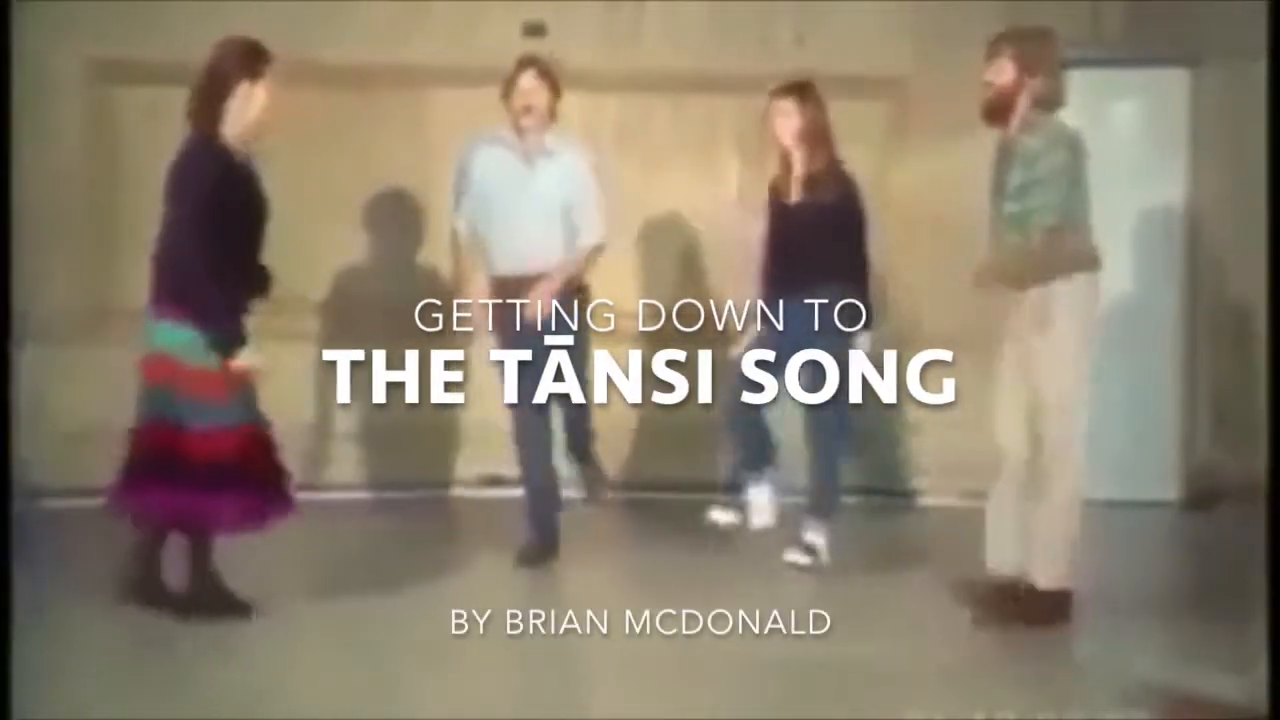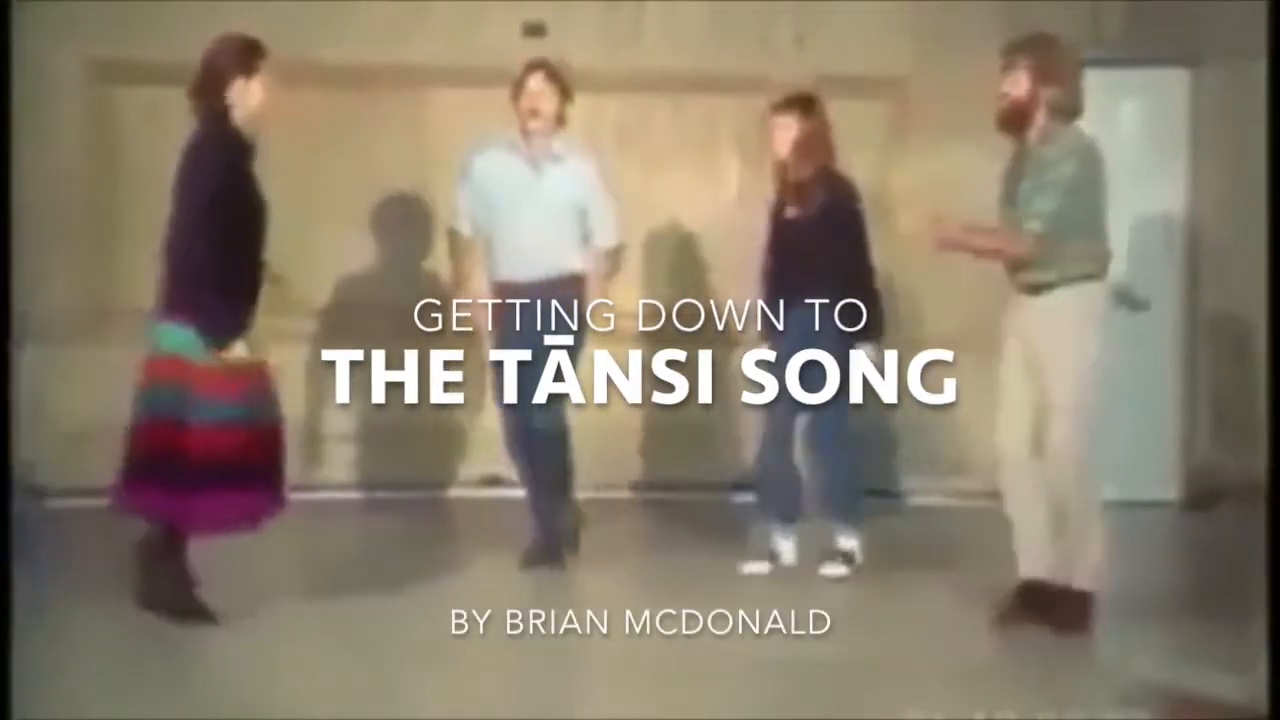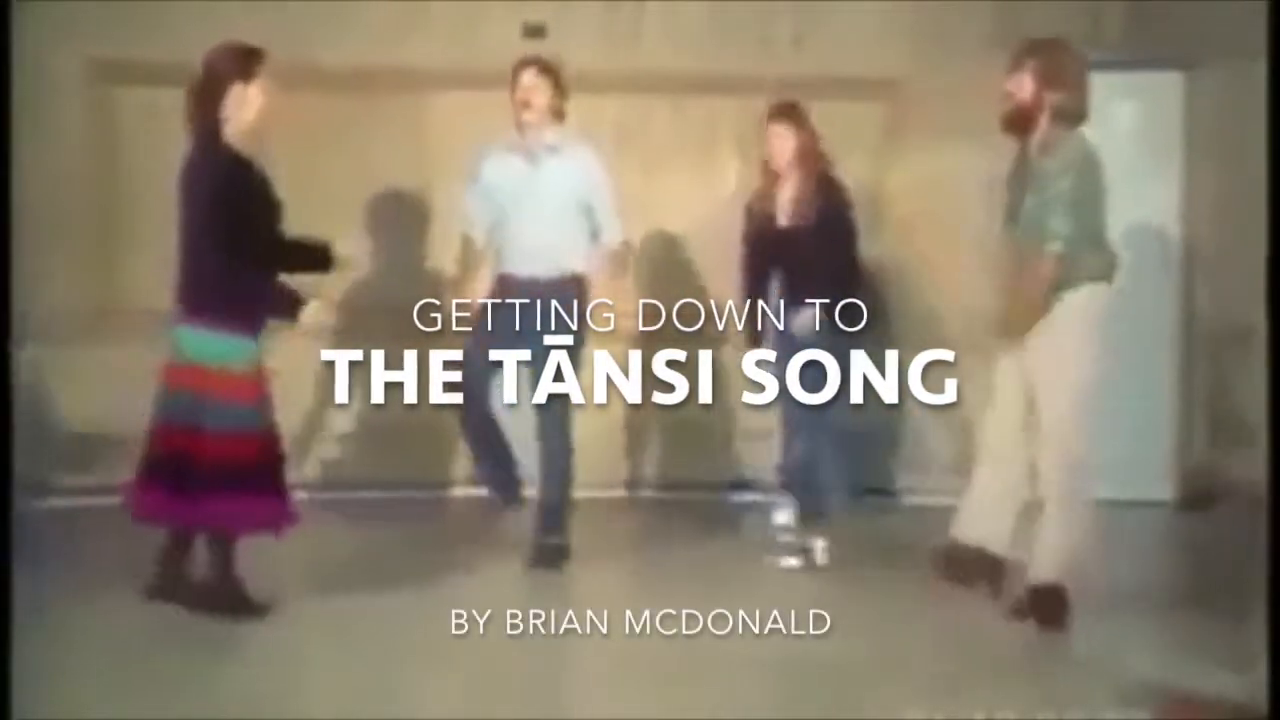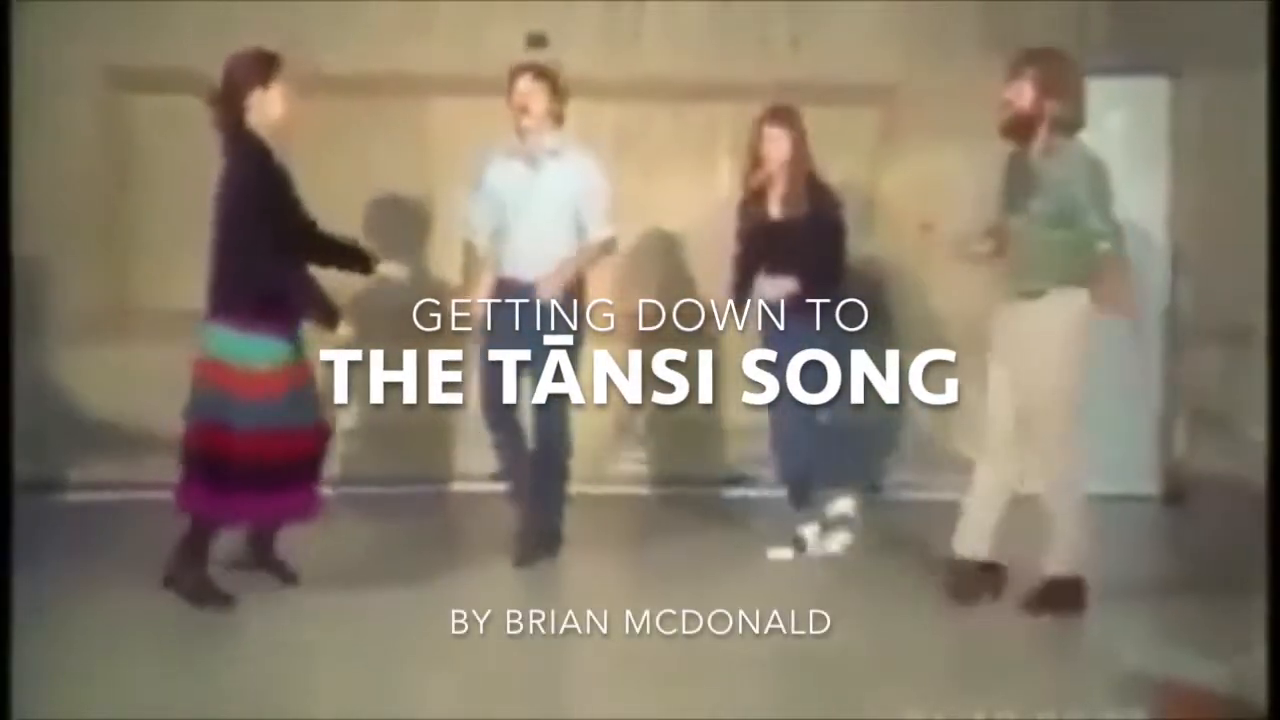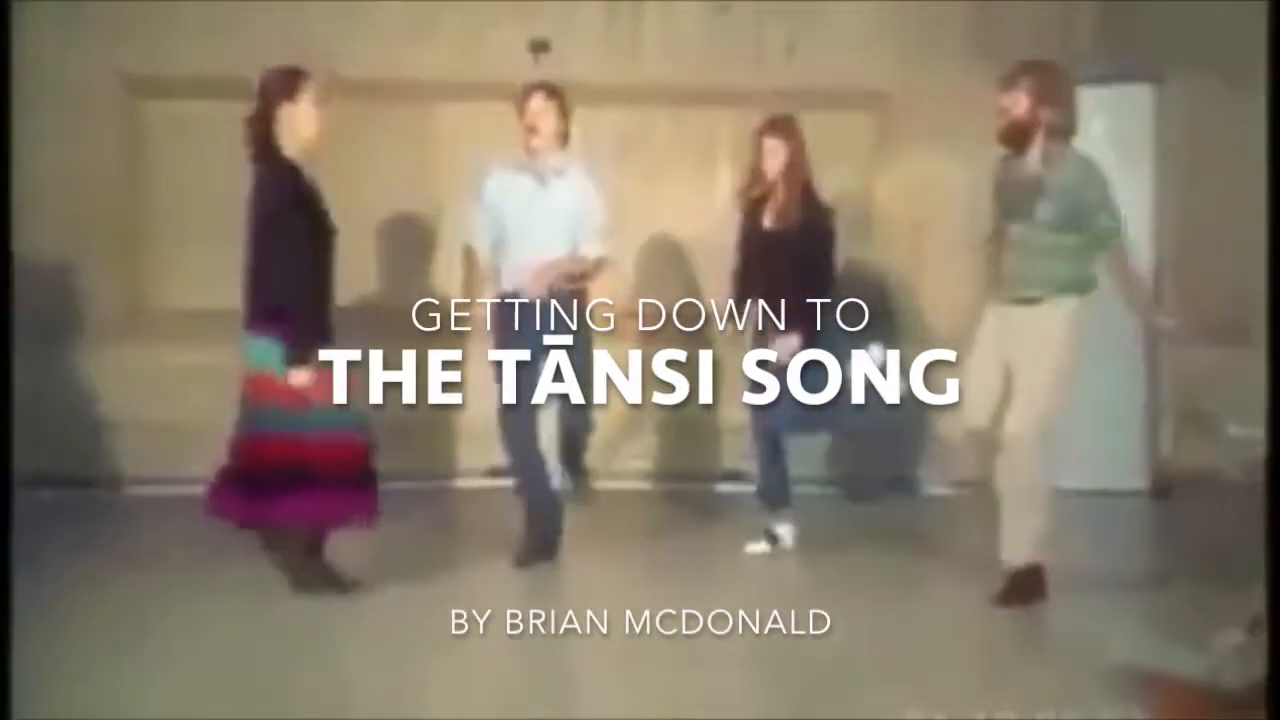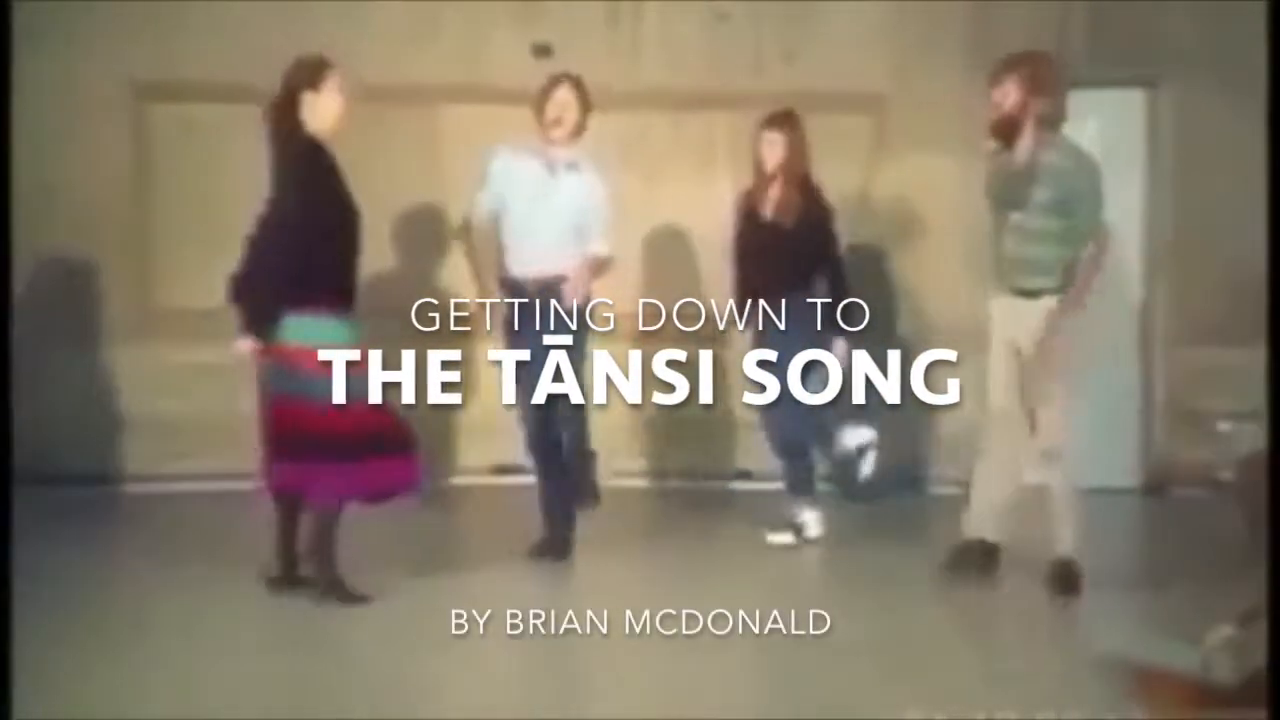
dt=0.2s
person 1, frame 1
left shoulder: (1053, 144)
right shoulder: (1015, 142)
left elbow: (1041, 238)
left wrist: (988, 275)
left hip: (1057, 297)
right hip: (1027, 298)
left knee: (1057, 441)
right knee: (1014, 438)
left ankle: (1049, 584)
right ankle: (1010, 573)
person 1, frame 2
left shoulder: (1072, 153)
right shoulder: (1029, 150)
left elbow: (1026, 243)
left wrist: (960, 236)
left hip: (1067, 304)
right hip: (1027, 304)
left knee: (1065, 449)
right knee: (1014, 444)
left ankle: (1076, 583)
right ankle: (1039, 577)
person 1, frame 3
left shoulder: (1072, 161)
right shoulder: (1031, 153)
left elbow: (1052, 262)
left wrist: (1013, 323)
left hip: (1067, 309)
right hip: (1029, 311)
left knee: (1059, 448)
right knee: (1002, 431)
left ankle: (1049, 581)
right ankle: (978, 545)
person 1, frame 4
left shoulder: (1078, 168)
right shoulder: (1020, 159)
left elbow: (1109, 254)
left wrist: (1128, 323)
right wrist: (991, 243)
left hip: (1057, 311)
right hip: (1016, 307)
left knee: (1051, 443)
right knee: (1002, 434)
left ankle: (1065, 574)
right ankle: (974, 555)
person 1, frame 5
left shoulder: (1079, 175)
right shoulder: (1007, 169)
left elbow: (1114, 249)
left wrist: (1148, 312)
left hip: (1049, 316)
right hip: (1001, 311)
left knee: (1020, 438)
right knee: (975, 422)
left ankle: (1026, 563)
right ankle: (1023, 544)
person 1, frame 6
left shoulder: (1073, 164)
right shoulder: (999, 162)
left elbow: (1091, 249)
left wrist: (1060, 321)
left hip: (1050, 311)
right hip: (1006, 305)
left knee: (1053, 434)
right knee: (998, 424)
left ankle: (1067, 554)
right ankle: (984, 537)
person 2, frame 1
left shoulder: (225, 158)
right shoulder: (206, 160)
right elbow: (193, 255)
left wrist: (258, 281)
right wrist: (230, 337)
left hip: (201, 325)
right hip: (194, 329)
left knee: (193, 449)
right knee: (199, 449)
left ankle: (150, 574)
right ankle: (199, 579)
person 2, frame 2
left shoulder: (221, 150)
right shoulder: (215, 152)
right elbow: (197, 248)
right wrist: (223, 330)
left hip: (205, 324)
right hip: (201, 331)
left knee: (199, 448)
right knee: (204, 450)
left ankle: (162, 568)
right ankle: (164, 574)
person 2, frame 3
left shoulder: (225, 161)
right shoulder: (214, 164)
left elbow: (253, 244)
right elbow: (218, 258)
left wrist: (323, 255)
right wrist: (291, 304)
left hip: (221, 327)
right hip: (218, 331)
left knee: (211, 452)
right knee: (223, 452)
left ankle: (172, 573)
right ankle: (219, 580)
person 2, frame 4
left shoulder: (255, 163)
right shoulder: (250, 166)
left elbow: (299, 237)
right elbow: (267, 258)
left wrist: (369, 263)
right wrist: (326, 313)
left hip: (263, 327)
right hip: (249, 330)
left knee: (294, 438)
right knee: (245, 448)
left ankle: (259, 544)
right ankle: (188, 562)
person 2, frame 5
left shoulder: (285, 179)
right shoulder: (281, 183)
right elbow: (287, 272)
left wrist: (307, 346)
right wrist: (299, 354)
left hip: (291, 339)
right hip: (285, 343)
left knee: (322, 452)
right knee: (310, 452)
left ankle: (307, 560)
person 2, frame 6
left shoulder: (302, 159)
right shoulder: (307, 160)
left elbow: (271, 239)
right elbow: (276, 242)
left wrist: (253, 311)
right wrist: (255, 322)
left hip: (305, 318)
right hip: (312, 321)
left knee: (311, 442)
right knee: (341, 438)
left ankle: (286, 562)
right ankle: (321, 566)
person 3, frame 1
left shoulder: (573, 161)
right shoulder: (480, 157)
left elbow: (591, 241)
right elbow: (465, 226)
left wrist: (551, 285)
right wrist: (474, 279)
left hip: (561, 292)
right hip: (509, 298)
right knee: (527, 414)
left ankle: (581, 451)
right ankle: (543, 528)
person 3, frame 2
left shoulder: (580, 168)
right shoulder: (486, 162)
left elbow: (607, 241)
right elbow: (465, 230)
left wrist: (600, 284)
right wrist: (471, 280)
left hip: (563, 297)
right hip: (510, 299)
left knee: (545, 408)
right knee: (517, 419)
left ankle: (561, 511)
right ankle: (549, 527)
person 3, frame 3
left shoulder: (582, 161)
right shoulder: (494, 164)
left elbow: (611, 235)
right elbow: (481, 235)
right wrist: (478, 279)
left hip: (560, 295)
right hip: (508, 294)
left knee: (552, 414)
right knee: (467, 387)
left ankle: (552, 532)
right ankle: (504, 483)
person 3, frame 4
left shoulder: (580, 165)
right shoulder: (497, 167)
left elbow: (602, 238)
right elbow: (483, 237)
left wrist: (567, 269)
right wrist: (481, 283)
left hip: (556, 299)
right hip: (509, 295)
left knee: (551, 410)
right knee: (498, 403)
left ankle: (546, 524)
right ankle: (533, 509)
person 3, frame 5
left shoulder: (580, 186)
right shoulder: (498, 181)
left elbow: (594, 258)
right elbow: (483, 248)
left wrist: (553, 272)
right wrist: (485, 294)
left hip: (563, 308)
right hip: (513, 309)
left knee: (574, 413)
right knee: (515, 420)
left ankle: (571, 457)
right ankle: (543, 524)
person 3, frame 6
left shoulder: (589, 181)
right shoulder: (506, 161)
left elbow: (601, 252)
right elbow: (483, 224)
left wrist: (586, 274)
right wrist: (489, 282)
left hip: (564, 298)
right hip: (519, 297)
left knee: (560, 396)
right knee: (535, 412)
left ankle: (580, 474)
right ankle: (558, 524)
person 4, frame 1
left shoulder: (836, 187)
right shoulder: (780, 186)
left elbow: (854, 260)
left wrist: (857, 325)
left hip: (825, 317)
right hip: (785, 315)
left knee: (824, 424)
right knee: (742, 402)
left ankle: (816, 533)
right ankle: (755, 492)
person 4, frame 2
left shoulder: (834, 193)
right shoulder: (785, 198)
left elbow: (858, 269)
left wrist: (865, 335)
right wrist: (772, 330)
left hip: (825, 325)
right hip: (788, 326)
left knee: (825, 431)
right knee: (777, 434)
left ankle: (846, 541)
right ankle: (780, 542)
person 4, frame 3
left shoulder: (828, 198)
right shoulder: (761, 205)
left elbow: (847, 269)
right elbow: (756, 271)
left wrist: (820, 311)
right wrist: (753, 333)
left hip: (825, 325)
right hip: (790, 325)
left knee: (813, 424)
right knee: (804, 426)
left ankle: (797, 509)
right ankle: (813, 534)
person 4, frame 4
left shoulder: (818, 199)
right shoulder: (754, 202)
left elbow: (833, 267)
right elbow: (747, 261)
left wrist: (794, 285)
right wrist: (744, 298)
left hip: (817, 321)
right hip: (778, 323)
left knee: (814, 419)
right knee: (785, 427)
left ankle: (838, 507)
right ankle: (808, 525)
person 4, frame 5
left shoulder: (811, 212)
right shoulder: (755, 208)
left elbow: (821, 282)
right elbow: (747, 270)
left wrist: (799, 333)
right wrist: (742, 315)
left hip: (799, 331)
right hip: (769, 330)
left knee: (771, 422)
right knee: (767, 426)
right ankle: (779, 523)
person 4, frame 6
left shoulder: (809, 204)
right shoulder: (752, 201)
left elbow: (831, 269)
left wrist: (839, 330)
right wrist: (747, 312)
left hip: (799, 317)
right hip: (768, 319)
left knee: (785, 417)
right knee: (780, 420)
right ankle: (806, 514)
